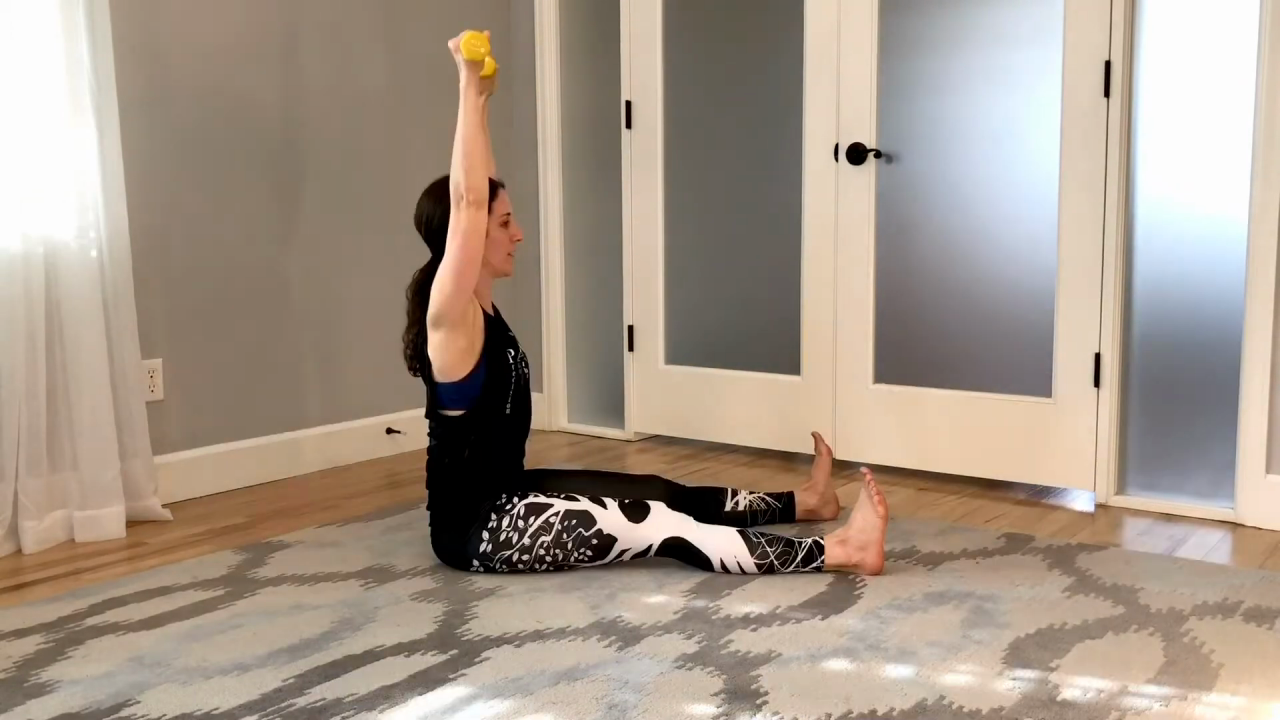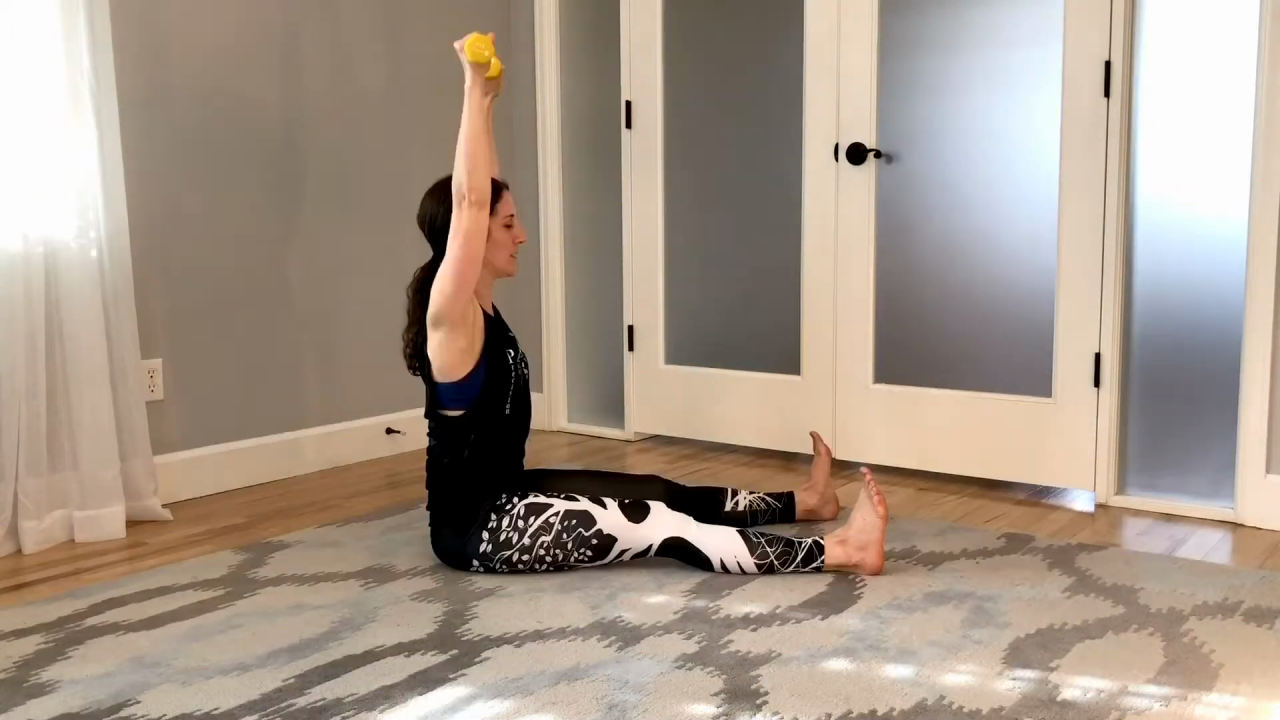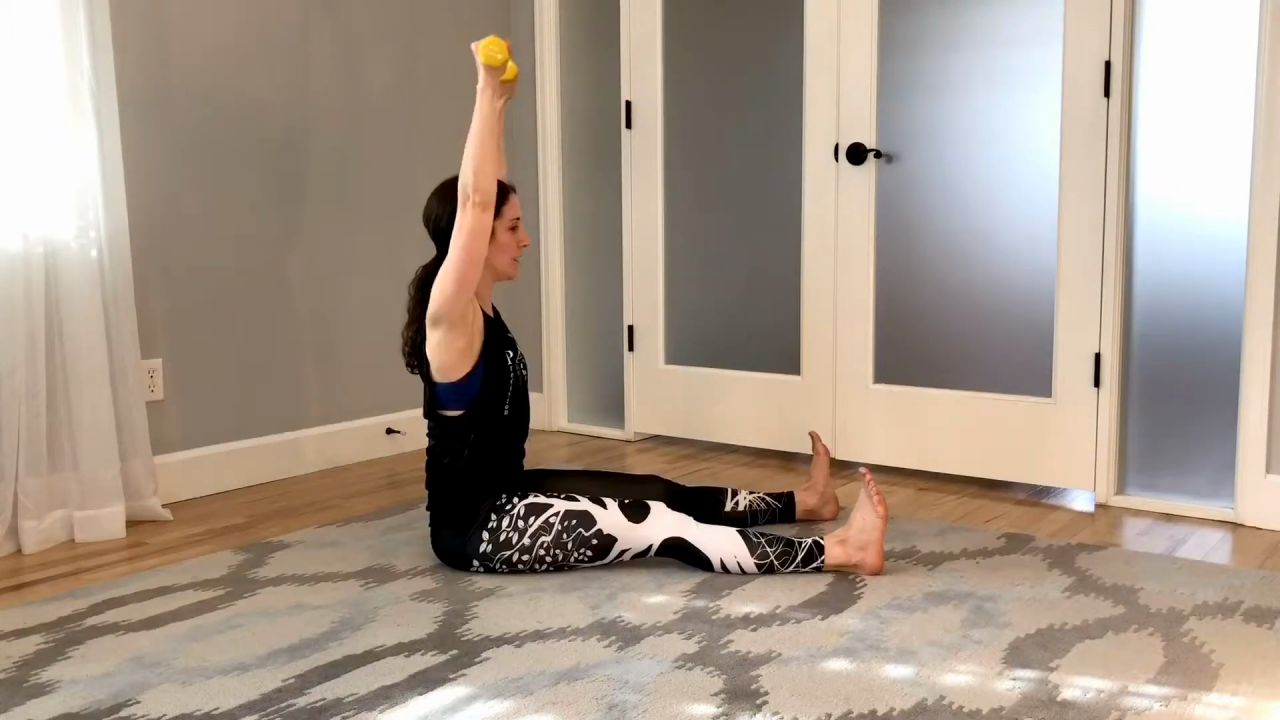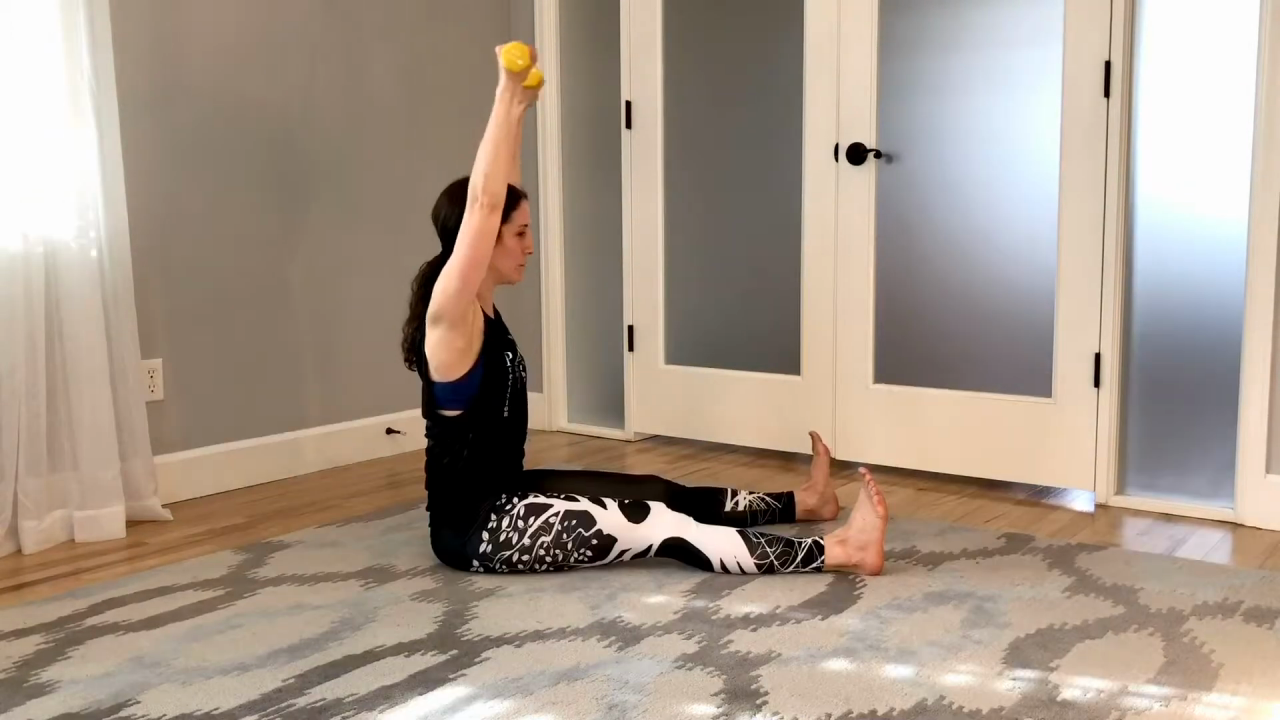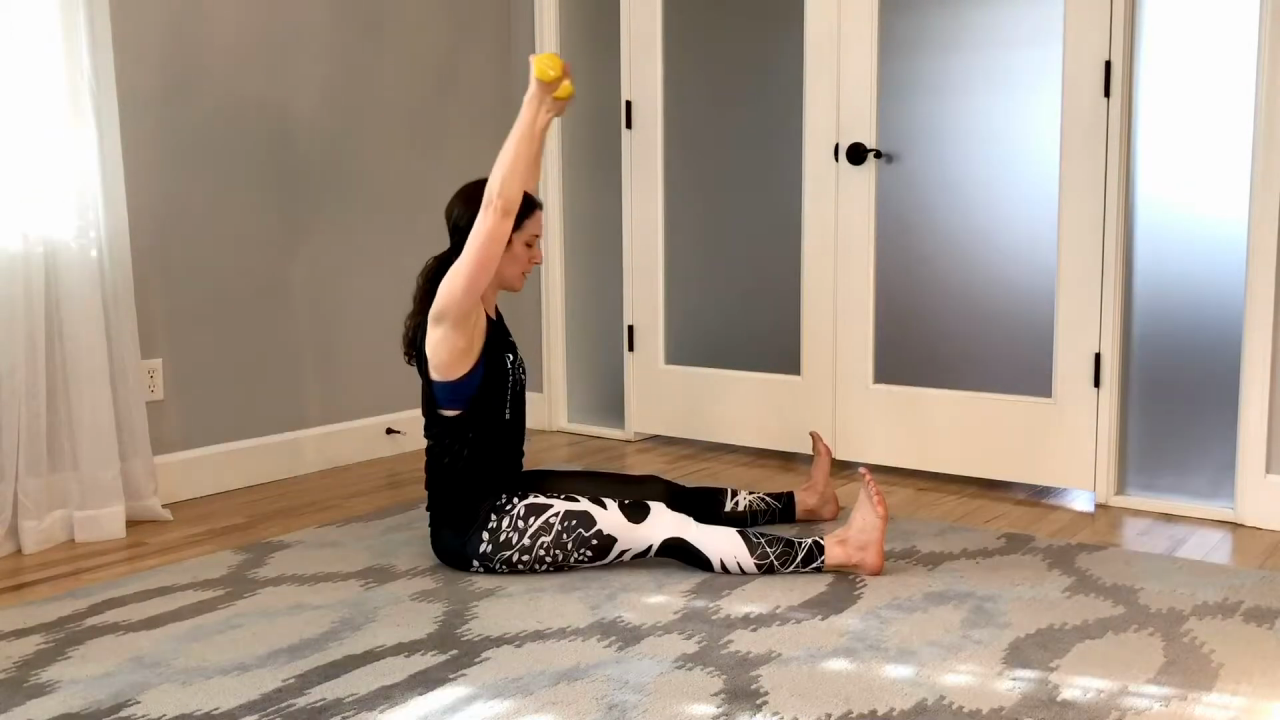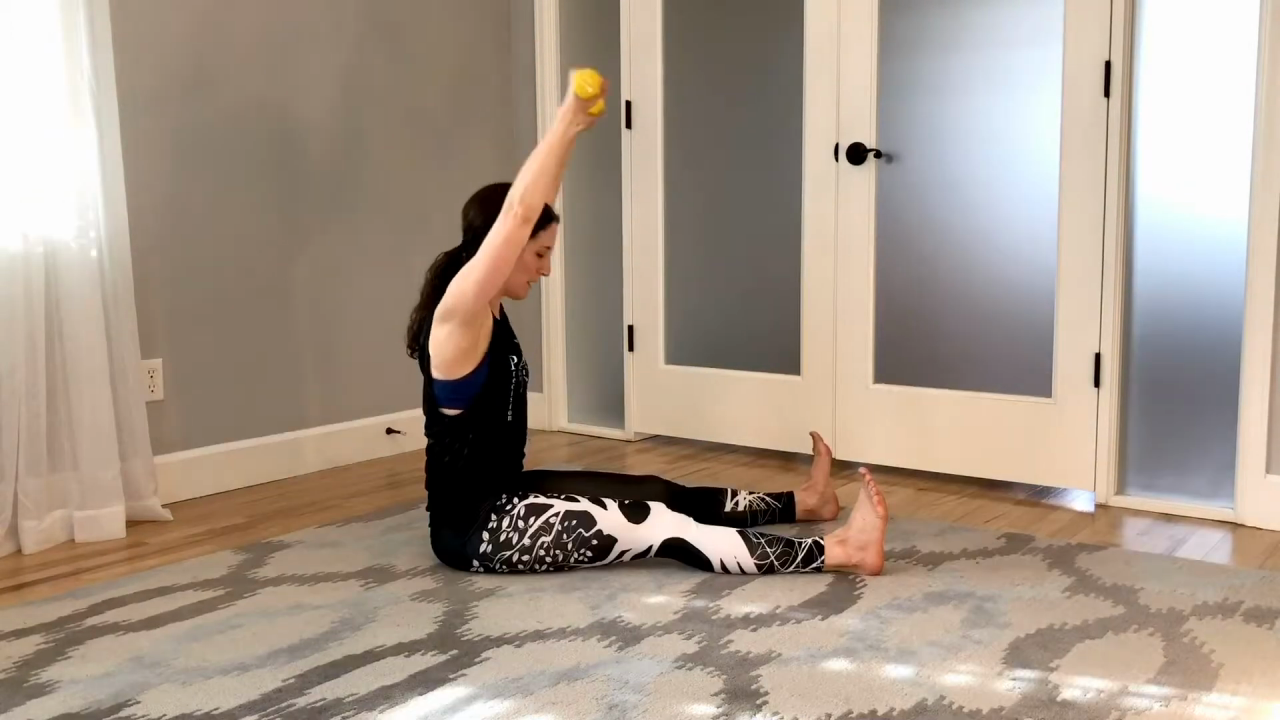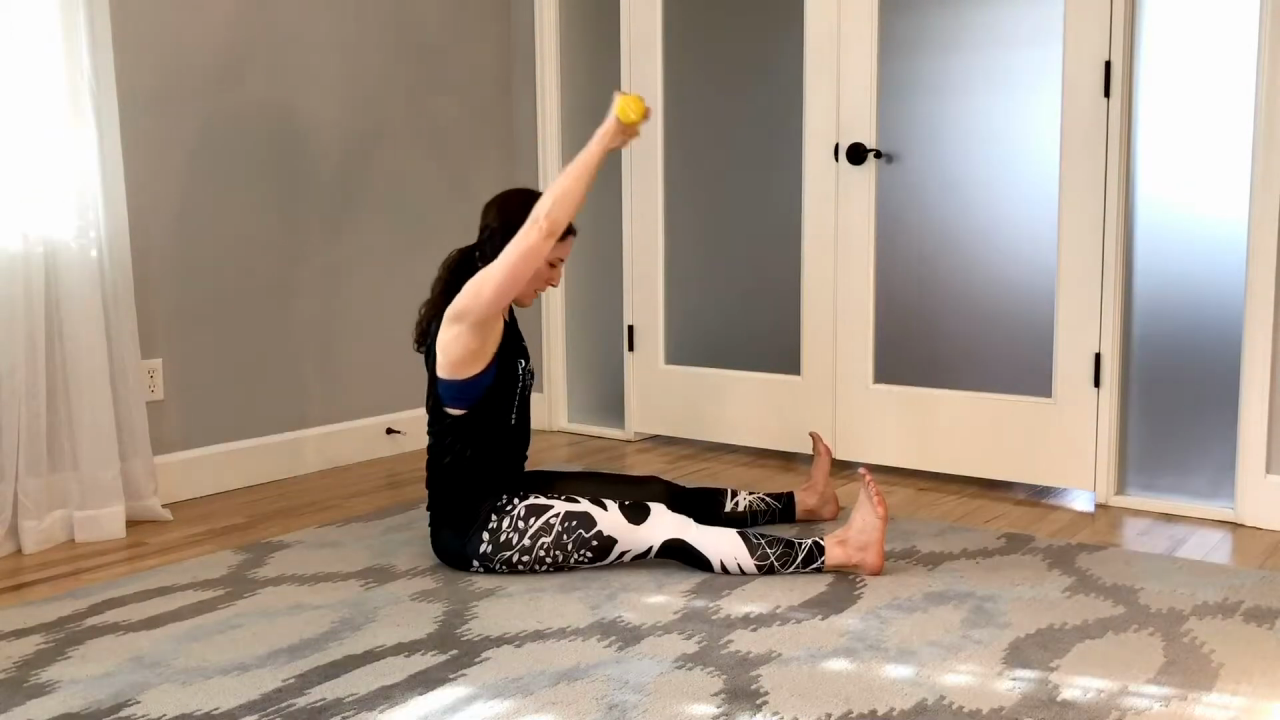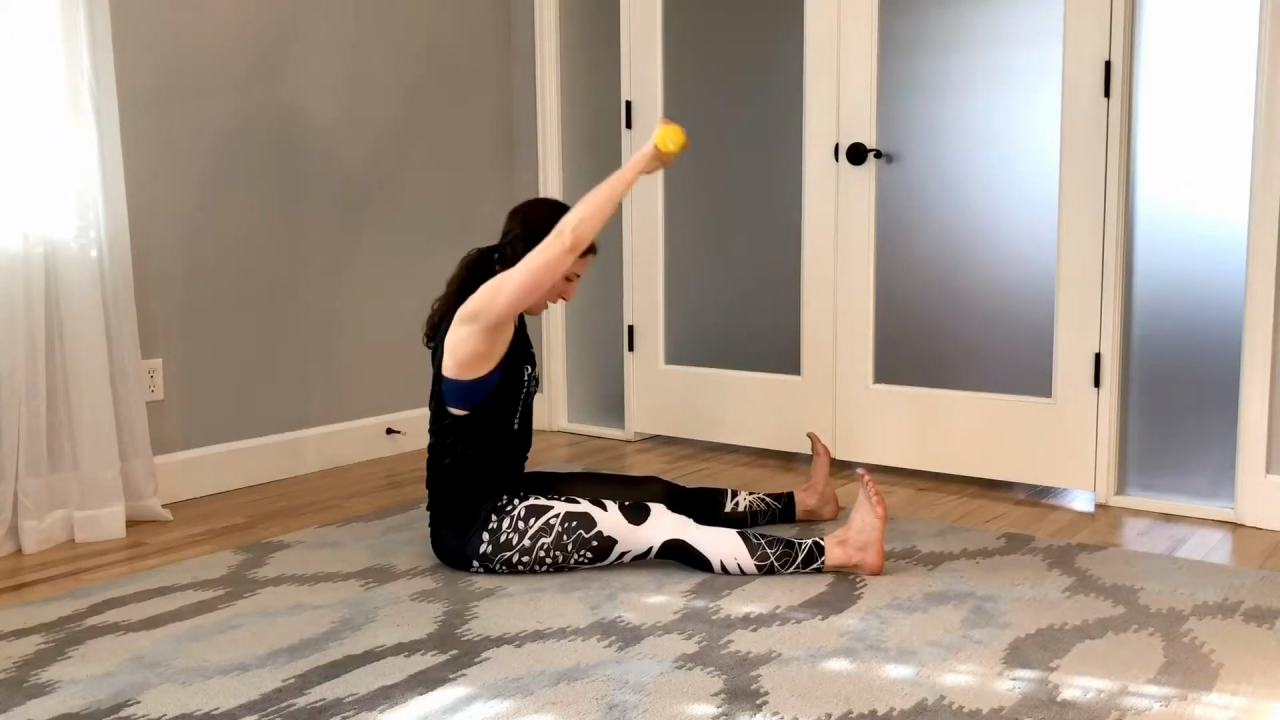
dt=0.1s
person 1, frame 1
left shoulder: (473, 305)
right shoulder: (450, 316)
left elbow: (479, 198)
right elbow: (468, 203)
left wrist: (480, 99)
right wrist: (469, 90)
left hip: (503, 500)
right hip: (479, 528)
left knee: (661, 496)
right knee: (654, 525)
left ankle: (800, 502)
right ankle: (837, 552)
person 1, frame 2
left shoulder: (476, 307)
right shoulder: (449, 316)
left elbow: (482, 198)
right elbow: (469, 202)
left wrist: (486, 99)
right wrist: (473, 91)
left hip: (506, 497)
right hip: (481, 528)
left knee: (663, 495)
right knee: (653, 524)
left ankle: (800, 501)
right ankle: (837, 552)
person 1, frame 3
left shoulder: (475, 303)
right shoulder: (450, 314)
left elbow: (489, 198)
right elbow: (474, 202)
left wrist: (497, 103)
right wrist: (486, 92)
left hip: (503, 499)
right hip: (477, 527)
left knee: (661, 494)
right knee: (653, 524)
left ankle: (799, 502)
right ankle: (838, 552)
person 1, frame 4
left shoulder: (478, 306)
right shoulder: (450, 314)
left elbow: (498, 199)
right elbow: (482, 204)
left wrist: (516, 109)
right wrist: (505, 98)
left hip: (506, 497)
right hip: (478, 527)
left knee: (660, 493)
right knee: (653, 524)
left ankle: (800, 502)
right ankle: (836, 551)
person 1, frame 5
left shoulder: (478, 308)
right shoulder: (453, 313)
left elbow: (513, 207)
right elbow: (496, 208)
left wrist: (543, 117)
right wrist: (532, 107)
left hip: (504, 498)
right hip: (476, 527)
left knee: (660, 494)
right knee: (652, 524)
left ankle: (799, 502)
right ankle: (837, 551)
person 1, frame 6
left shoulder: (485, 310)
right shoulder: (459, 313)
left elbow: (524, 215)
right elbow: (516, 216)
left wrist: (572, 128)
right wrist: (564, 122)
left hip: (505, 497)
right hip: (477, 527)
left knee: (660, 493)
right knee: (651, 524)
left ankle: (799, 502)
right ankle: (836, 551)
person 1, frame 7
left shoulder: (491, 313)
right shoulder: (470, 315)
left elbow: (547, 225)
right elbow: (544, 223)
left wrist: (608, 141)
right wrist: (606, 135)
left hip: (504, 498)
right hip: (477, 527)
left knee: (665, 496)
right knee: (653, 525)
left ankle: (800, 503)
right ankle: (836, 553)
person 1, frame 8
left shoulder: (501, 317)
right shoulder: (481, 317)
left elbow: (564, 241)
right elbow: (566, 239)
left wrist: (639, 165)
right wrist: (640, 161)
left hip: (505, 499)
right hip: (477, 528)
left knee: (662, 496)
right knee: (650, 524)
left ankle: (798, 502)
right ankle: (836, 551)
